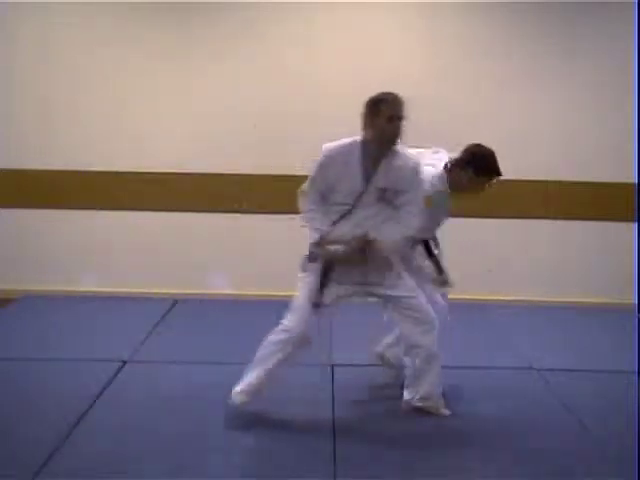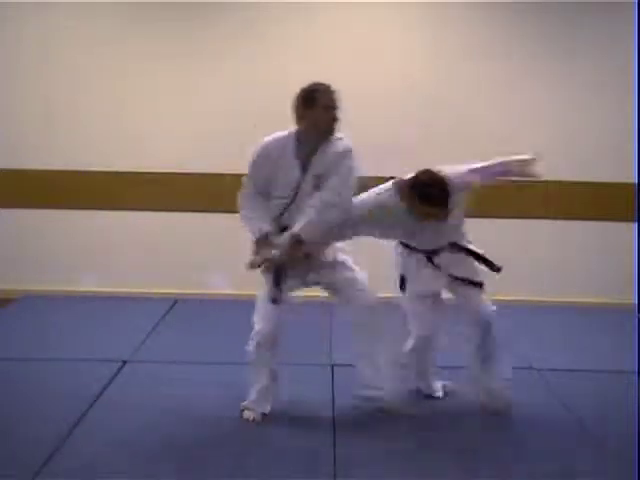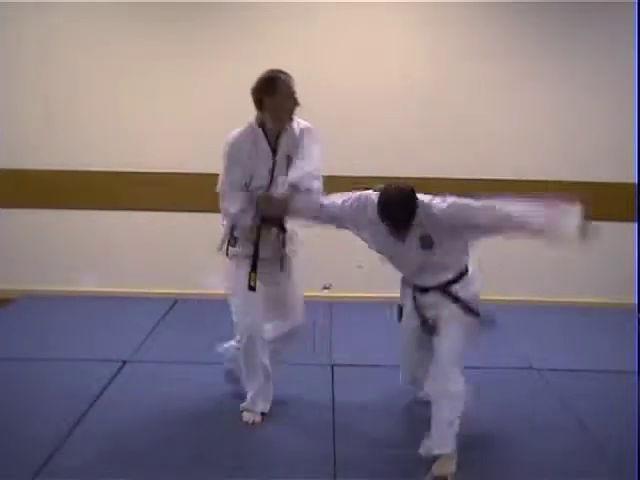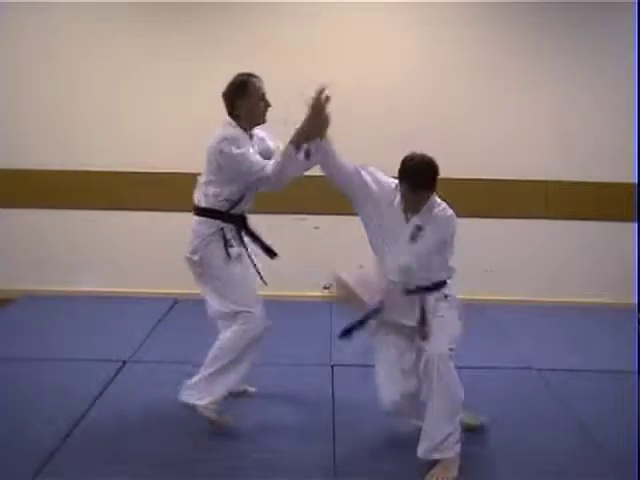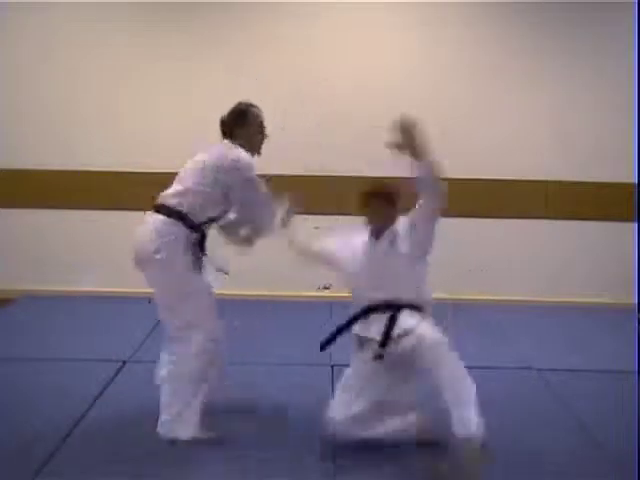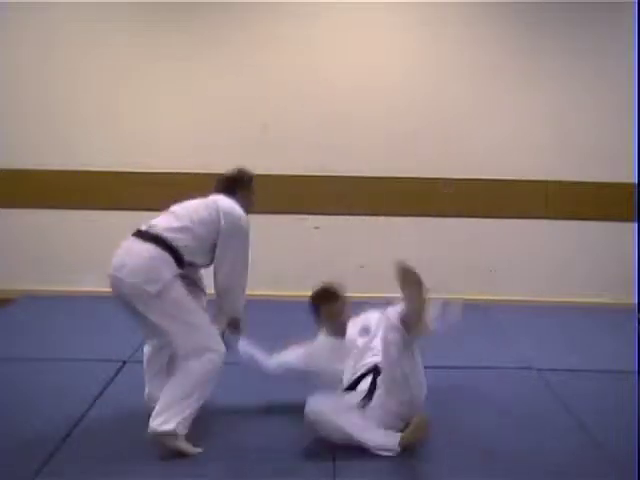
dt=0.2s
person 1, frame 1
left shoulder: (408, 168)
right shoulder: (336, 154)
left elbow: (410, 222)
right elbow: (311, 199)
left wrist: (371, 243)
right wrist: (329, 239)
left hip: (378, 259)
right hip: (330, 254)
left knee: (421, 322)
right knee: (295, 329)
left ankle: (422, 394)
right ankle: (247, 390)
person 1, frame 2
left shoulder: (342, 152)
right shoulder: (271, 149)
left elbow: (332, 202)
right elbow: (249, 198)
left wrist: (300, 239)
right wrist: (265, 236)
left hip: (320, 245)
left knee: (367, 304)
right knee: (267, 330)
left ankle: (375, 382)
right ankle: (259, 400)
person 1, frame 3
left shoulder: (299, 132)
right shoulder: (240, 142)
left elbow: (309, 170)
right elbow: (231, 198)
left wrist: (294, 190)
right wrist: (255, 222)
left hip: (275, 234)
right hip: (245, 238)
left knee: (290, 320)
right knee: (252, 324)
left ankle: (236, 357)
right ankle: (256, 400)
person 1, frame 4
left shoulder: (252, 136)
right shoulder: (229, 142)
left elbow: (282, 164)
right elbow: (270, 177)
left wrist: (306, 140)
right wrist: (300, 140)
left hip: (226, 235)
right hip: (213, 238)
left knee: (239, 310)
right knee: (251, 320)
left ankle: (226, 380)
right ankle: (201, 393)
person 1, frame 5
left shoulder: (218, 157)
right shoulder: (238, 162)
right elbow: (259, 216)
left wrist: (240, 231)
right wrist: (275, 216)
left hip: (152, 237)
right hip: (170, 243)
left knee: (185, 321)
right knee: (200, 333)
left ankle: (174, 385)
right ankle: (179, 425)
person 1, frame 6
left shoulder: (198, 206)
right shoulder: (235, 217)
right elbow: (230, 277)
left wrist: (202, 315)
right wrist: (233, 316)
left hip: (123, 264)
right hip: (151, 272)
left knee: (162, 333)
right knee: (207, 351)
left ankle: (161, 398)
right ankle: (168, 425)
person 2, frame 1
left shoulder: (439, 159)
right shoulder: (430, 188)
left hip: (417, 246)
left knee: (434, 308)
right knee: (432, 313)
left ankle: (390, 352)
person 2, frame 2
left shoulder: (455, 181)
right shoulder: (380, 201)
left elbow: (487, 169)
right elbow: (328, 225)
left wrist: (519, 164)
right wrist: (288, 247)
left hip: (453, 255)
right hip: (418, 262)
left knee: (484, 316)
right knee: (423, 334)
left ankle: (491, 386)
right ankle: (424, 383)
person 2, frame 3
left shoulder: (441, 213)
right shoulder: (369, 207)
left elbow: (503, 215)
right elbow: (323, 207)
left wrist: (563, 222)
right wrist: (285, 205)
left hip: (452, 297)
right hip: (416, 296)
left knee: (444, 369)
right knee: (412, 372)
left ankle: (444, 451)
person 2, frame 4
left shoulder: (443, 218)
right shoulder: (380, 193)
left elbow: (411, 263)
right elbow: (337, 168)
left wrist: (376, 292)
right wrist: (318, 139)
left hip: (433, 305)
right hip: (391, 308)
left knee: (437, 359)
right knee: (395, 397)
left ankle: (445, 452)
right ankle: (448, 421)
person 2, frame 5
left shoulder: (411, 234)
right shoulder: (351, 244)
left elbow: (434, 196)
right elbow: (310, 249)
left wrist: (416, 149)
right wrist: (289, 228)
left hip: (409, 326)
right hip: (375, 350)
left knee: (434, 349)
right knee: (339, 421)
left ankle: (469, 432)
right ankle: (411, 424)
person 2, frame 6
left shoulder: (367, 322)
right shoulder: (318, 349)
right elbow: (271, 364)
right wrist: (237, 339)
left hip: (403, 389)
right hip: (370, 409)
left knee: (394, 322)
right knee: (315, 408)
left ankle: (414, 317)
right ankle: (398, 439)
